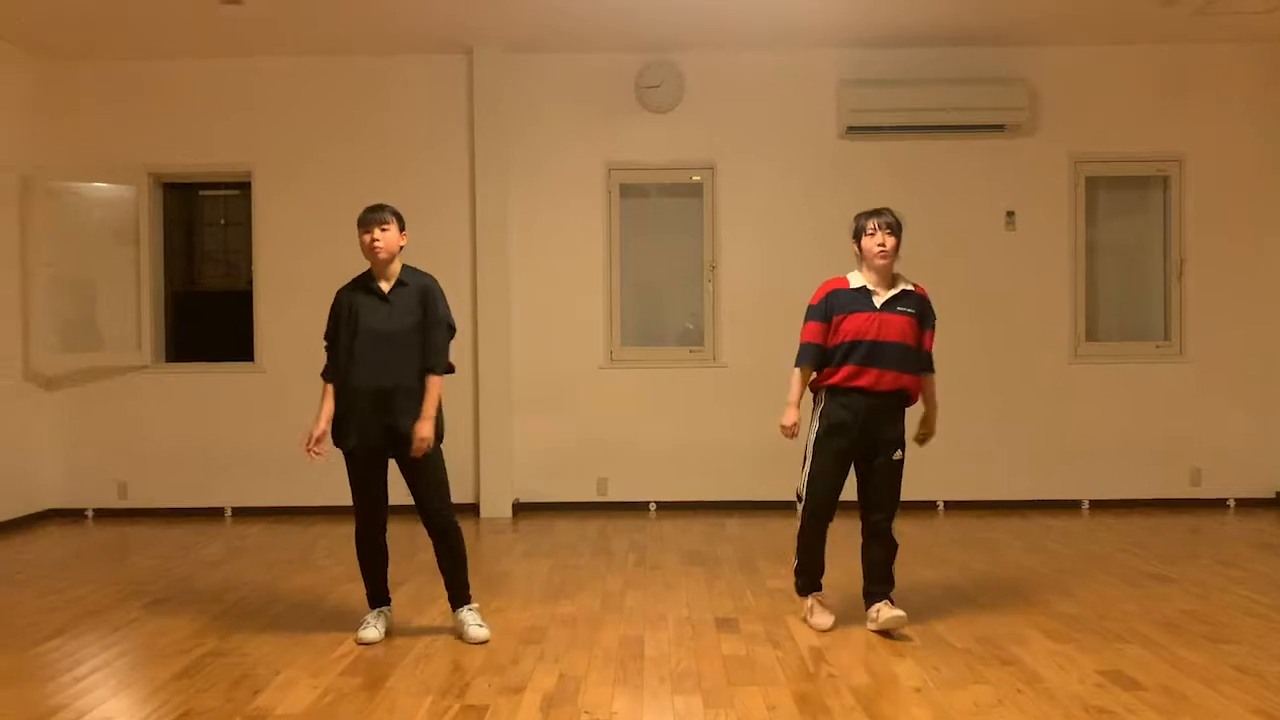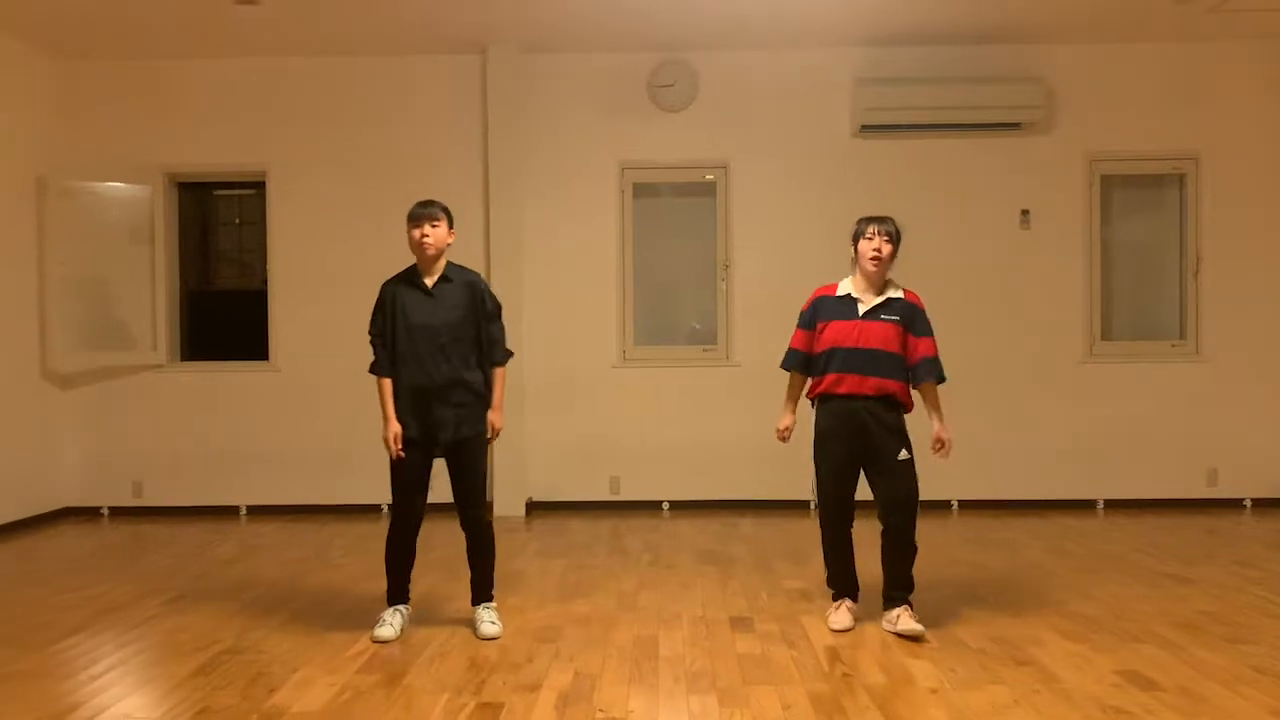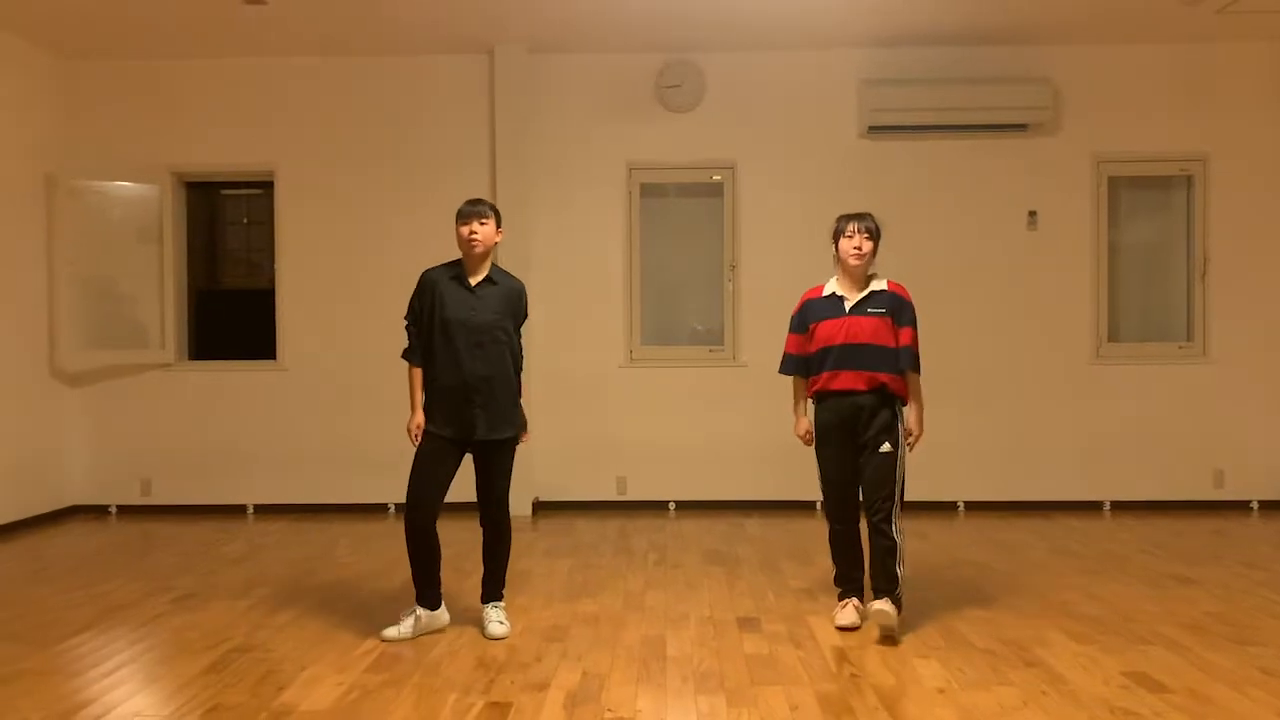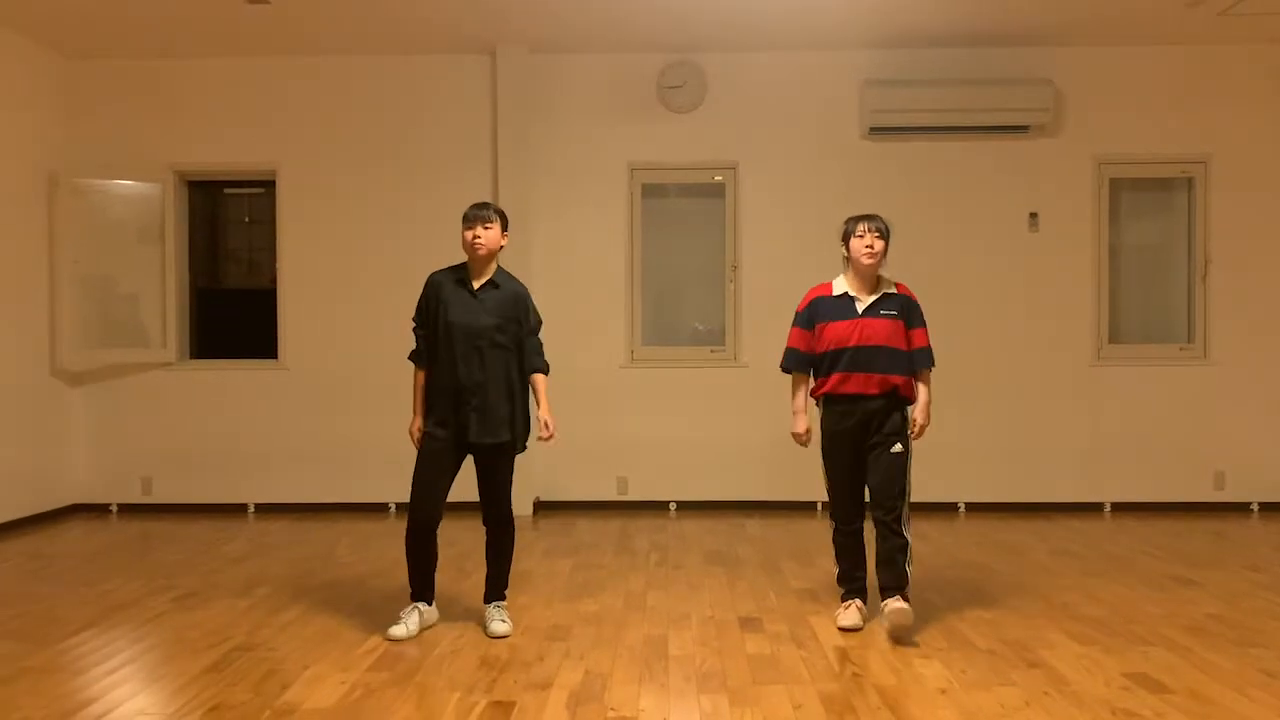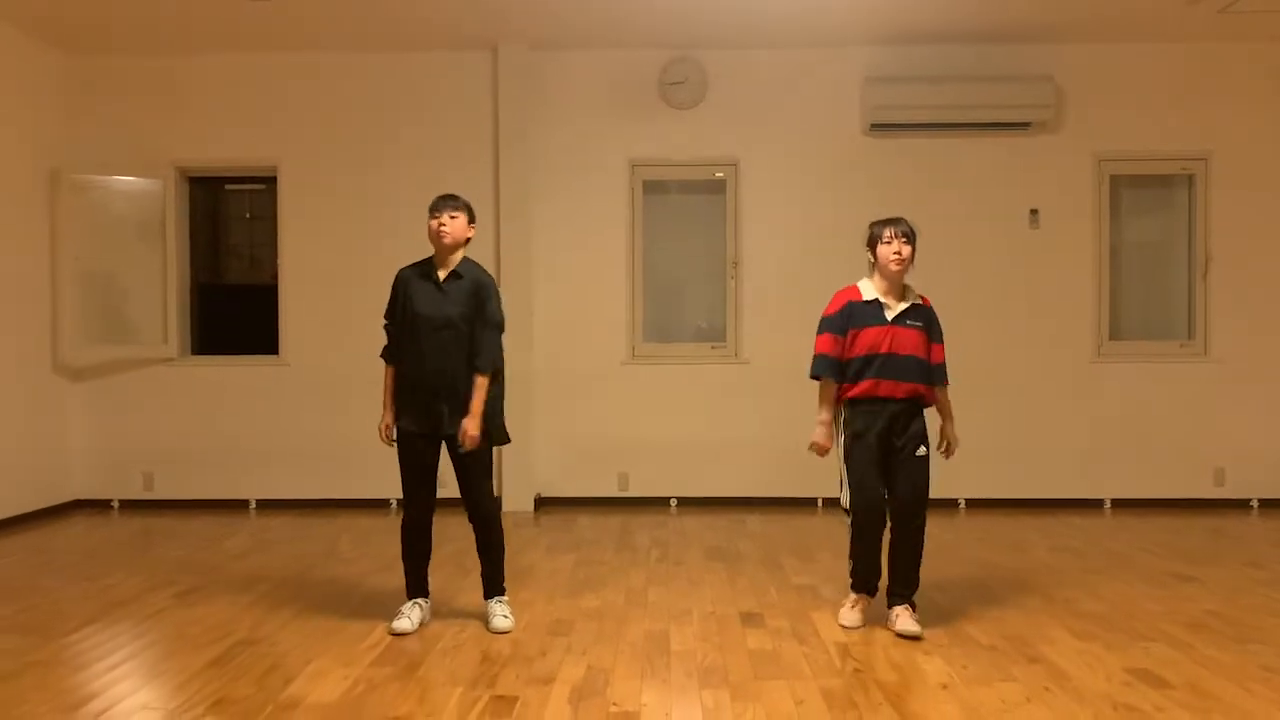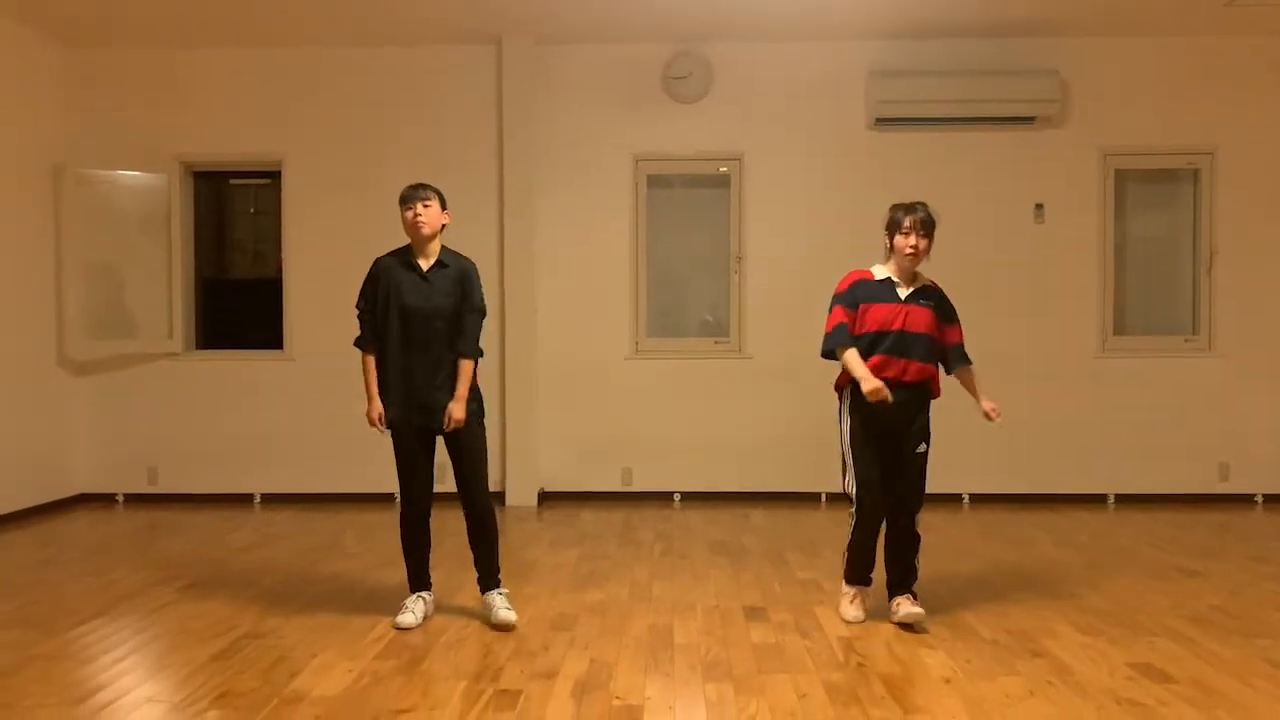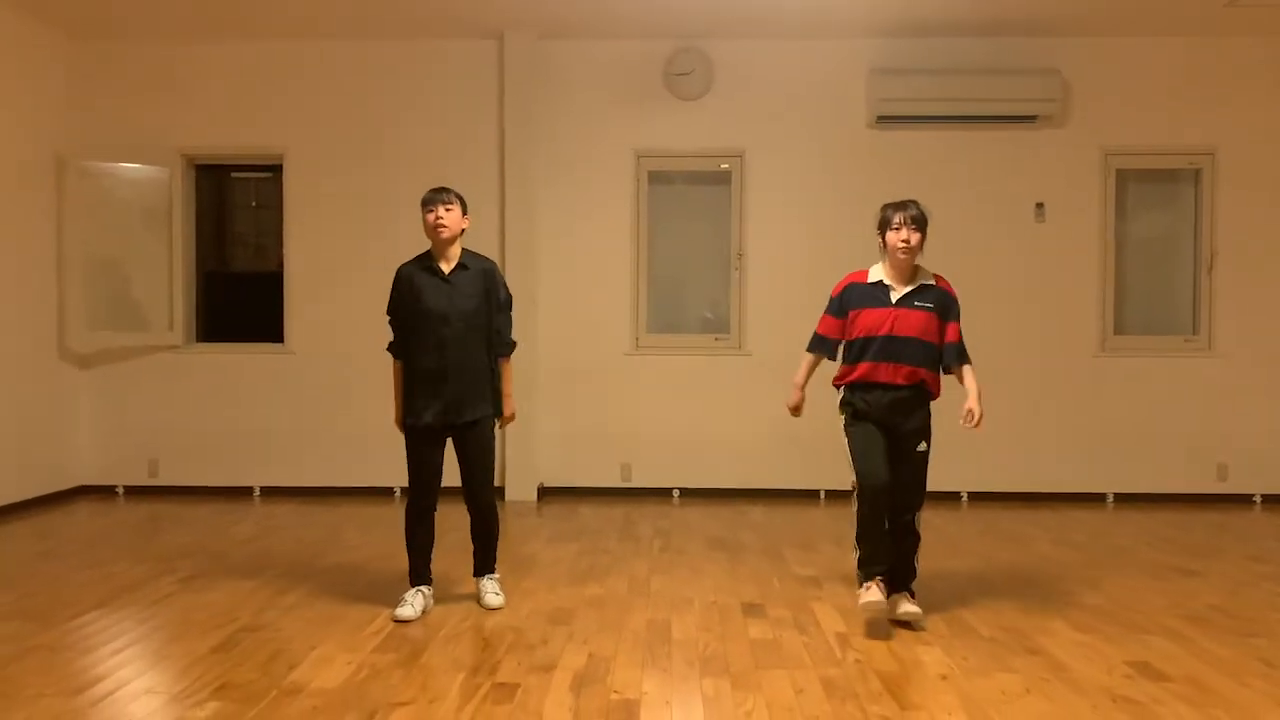
dt=0.4s
person 1, frame 1
left shoulder: (425, 289)
right shoulder: (348, 297)
left elbow: (437, 359)
right elbow: (335, 367)
left wrist: (427, 417)
right wrist: (323, 419)
left hip: (411, 423)
right hip: (361, 425)
left knee: (440, 516)
right knee: (369, 522)
left ankle: (464, 607)
right ankle: (378, 608)
person 1, frame 2
left shoulder: (471, 286)
right shoulder: (393, 291)
left elbow: (495, 351)
right elbow: (383, 361)
left wrist: (495, 406)
right wrist: (390, 418)
left hip: (466, 417)
right hip: (413, 420)
left knee: (475, 515)
right knee: (405, 516)
left ankle: (484, 604)
right ankle: (397, 605)
person 1, frame 3
left shoulder: (511, 290)
right shoulder: (433, 283)
right elbow: (417, 351)
left wrist: (519, 409)
right wrist: (417, 409)
left hip: (497, 419)
right hip: (443, 418)
left knee: (495, 515)
right knee: (419, 512)
left ankle: (493, 603)
right ankle: (429, 607)
person 1, frame 4
left shoulder: (515, 293)
right shoulder: (438, 285)
left elbow: (532, 357)
right elbow: (423, 354)
left wrist: (543, 407)
right wrist: (418, 412)
left hip: (497, 420)
right hip: (444, 420)
left knee: (498, 516)
right knee: (422, 513)
left ankle: (496, 602)
right ankle: (421, 603)
person 1, frame 5
left shoulder: (479, 283)
right shoulder: (406, 280)
left elbow: (486, 356)
right elbow: (393, 352)
left wrist: (475, 415)
right wrist: (388, 409)
left hip: (465, 412)
right hip: (415, 413)
left knee: (482, 508)
right knee: (416, 511)
left ankle: (496, 597)
right ankle: (417, 598)
person 1, frame 6
left shoulder: (462, 270)
right shoulder: (385, 270)
left elbow: (469, 341)
right elbow: (369, 338)
left wrist: (460, 398)
right wrist: (373, 396)
left hip: (457, 400)
right hip: (406, 403)
left knee: (477, 498)
right knee: (414, 503)
left ankle: (492, 590)
right ankle: (420, 592)
person 1, frame 7
left shoulder: (485, 272)
right shoulder: (408, 276)
left elbow: (501, 341)
right elbow: (400, 346)
left wrist: (506, 396)
right wrist: (400, 402)
left hip: (475, 403)
right hip: (423, 403)
left knee: (480, 495)
right knee: (421, 498)
left ankle: (487, 576)
right ankle: (420, 586)
person 2, frame 1
left shoulder: (916, 300)
right shoulder: (833, 293)
left elbow: (923, 365)
right elbow: (809, 355)
left wrist: (931, 411)
right wrist: (793, 404)
left hip: (888, 413)
right hip: (838, 407)
left knee: (880, 514)
right knee: (817, 502)
left ankle: (878, 601)
right ankle: (811, 592)
person 2, frame 2
left shoulder: (907, 306)
right shoulder: (822, 301)
left elbow: (925, 369)
right elbow: (799, 362)
left wrist: (938, 421)
right wrist: (788, 411)
left hip: (885, 417)
right hip: (833, 416)
left knee: (900, 510)
right knee: (834, 515)
left ankle: (898, 605)
right ankle: (842, 597)
person 2, frame 3
left shoulder: (895, 297)
right shoulder: (812, 302)
left elbow: (909, 362)
right elbow: (799, 367)
left wrist: (916, 412)
right wrist: (801, 415)
left hip: (879, 411)
right hip: (831, 413)
left knee: (882, 506)
right knee: (840, 511)
left ankle: (886, 596)
right ankle: (849, 595)
person 2, frame 4
left shoulder: (903, 300)
right shoulder: (818, 300)
left elbow: (920, 361)
right elbow: (800, 363)
left wrist: (923, 404)
right wrist: (799, 412)
left hip: (888, 414)
right hip: (839, 413)
left knee: (890, 506)
right knee: (845, 511)
left ankle: (895, 596)
right ankle: (852, 596)
person 2, frame 5
left shoulder: (923, 311)
right shoulder: (846, 304)
left elbow: (934, 374)
right elbow: (828, 369)
left wrist: (948, 421)
right wrist: (824, 422)
left hip: (908, 419)
right hip: (861, 415)
left knee: (910, 511)
right knee: (867, 507)
left ankle: (902, 603)
right ankle: (860, 592)
person 2, frame 6
left shoulder: (935, 297)
right shoulder: (857, 285)
left elbow: (954, 355)
right elbow: (840, 340)
left wrist: (980, 397)
right wrist: (865, 378)
left hip: (915, 406)
right hip: (866, 403)
left knee: (906, 506)
right knee: (870, 500)
left ankle: (902, 593)
right ankle: (856, 584)
person 2, frame 7
left shoulder: (939, 293)
right shoulder: (852, 287)
left elbow: (955, 353)
right elbow: (823, 341)
left wrist: (972, 393)
right wrist: (799, 385)
left hip: (912, 407)
right hip: (863, 403)
left knee: (908, 503)
right knee: (873, 485)
left ankle: (902, 590)
right ankle: (873, 579)
